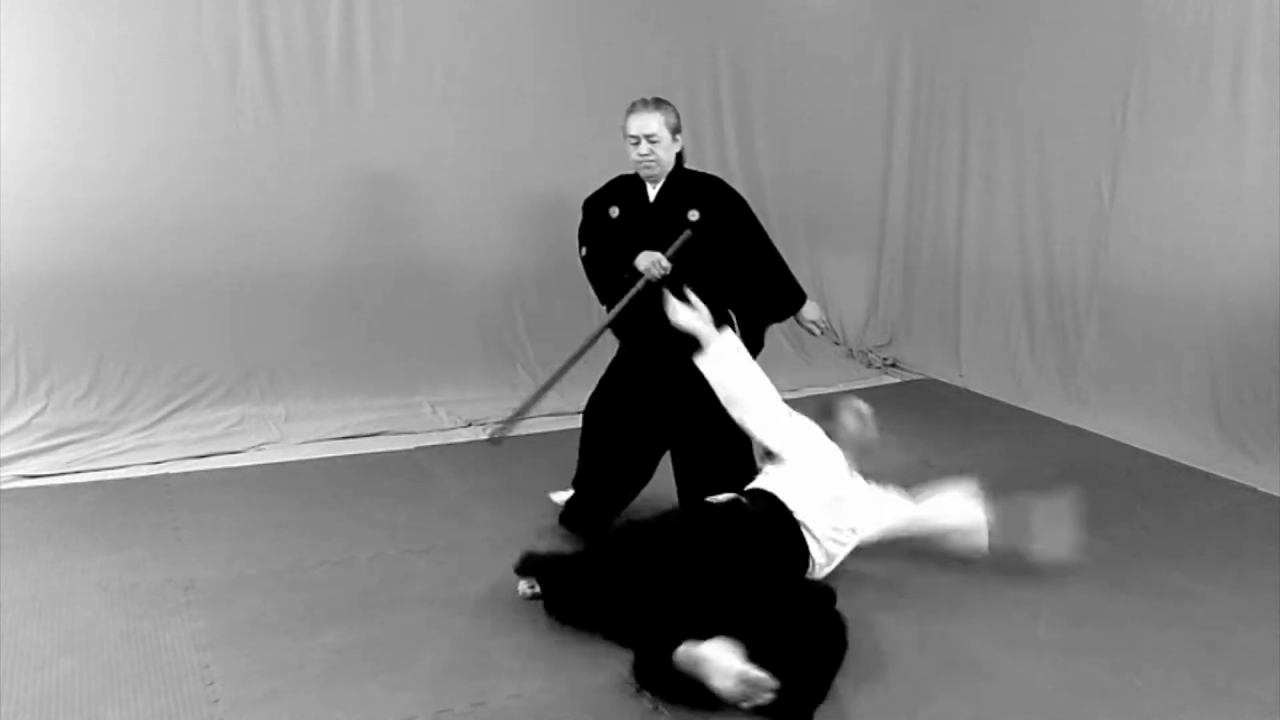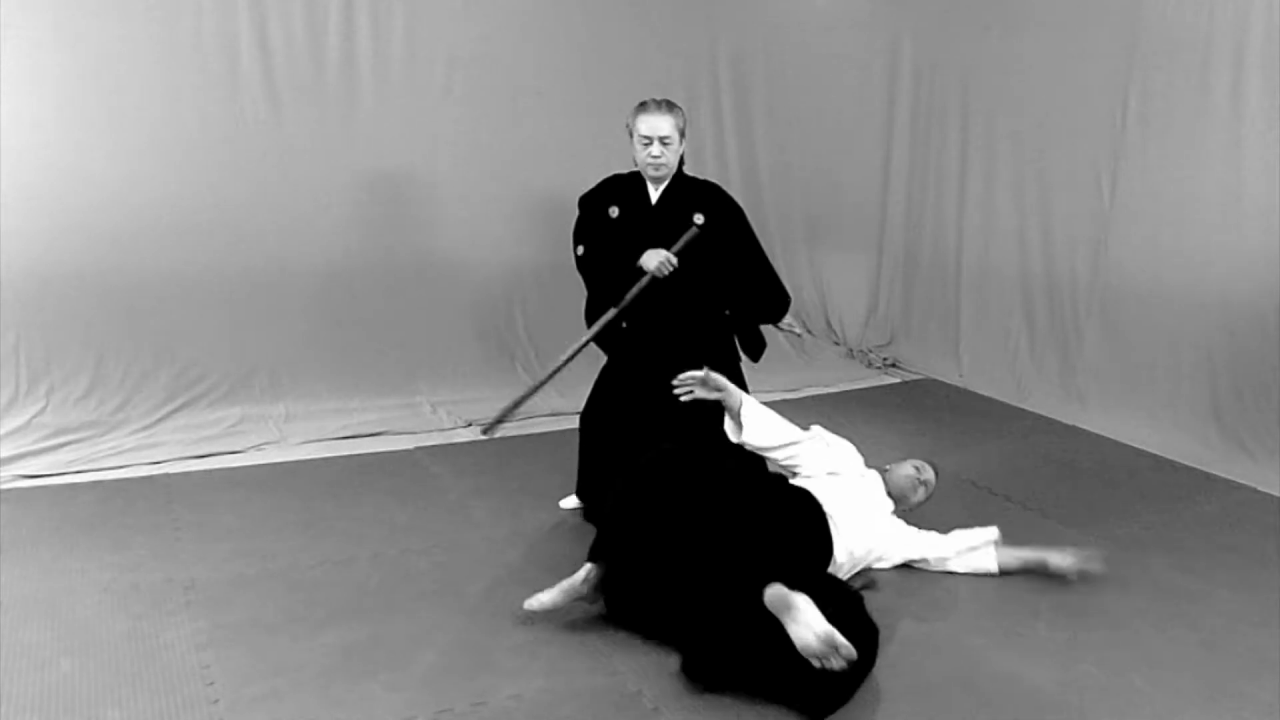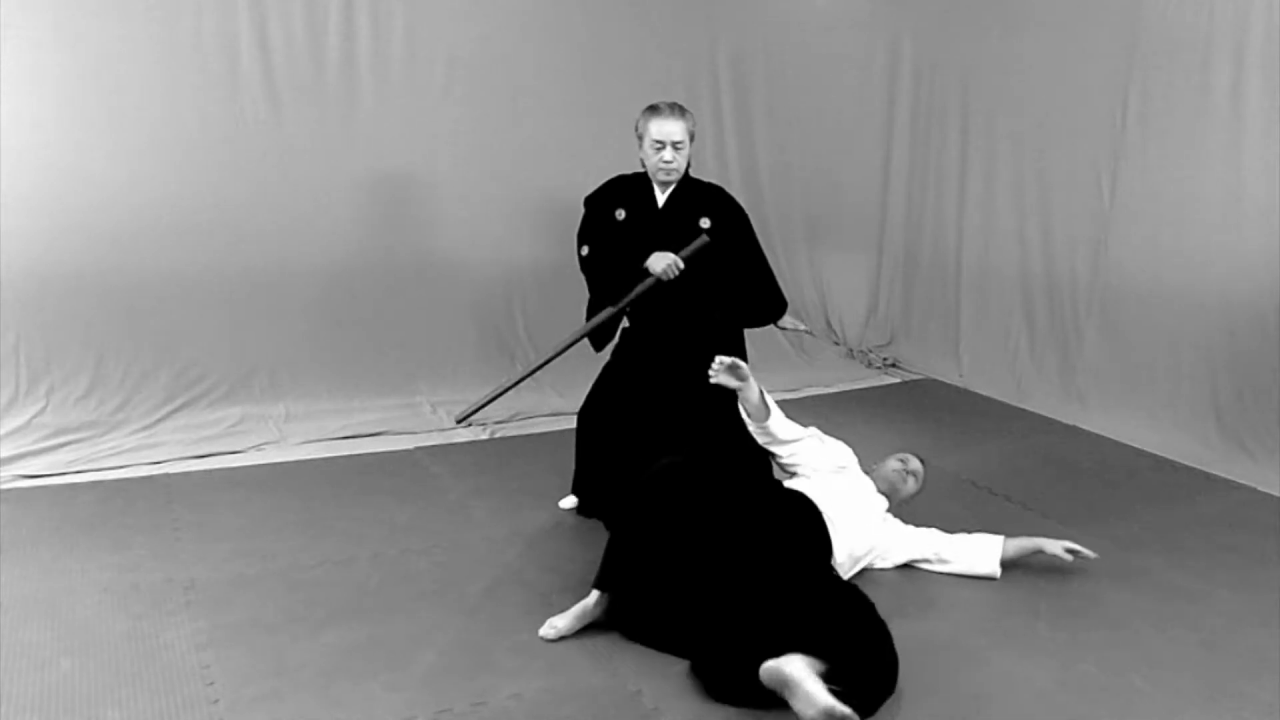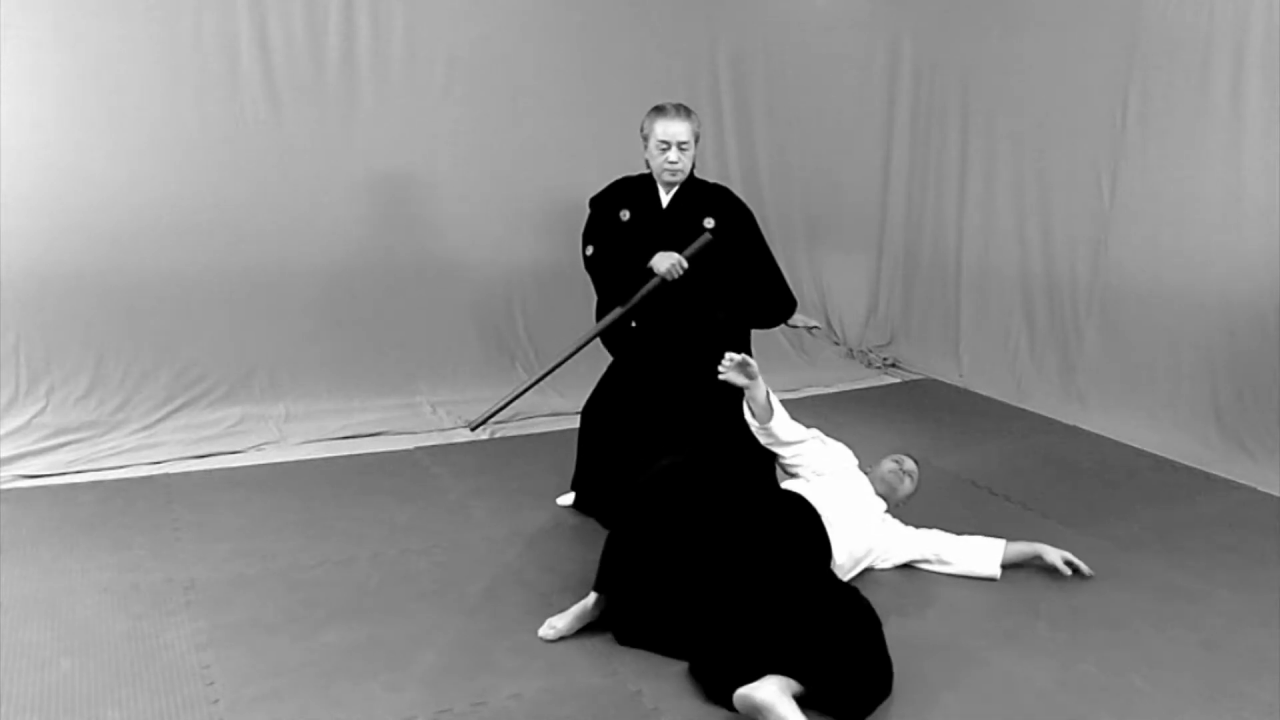
dt=0.2s
person 1, frame 1
left shoulder: (871, 500)
right shoulder: (805, 442)
left elbow: (940, 512)
right elbow: (749, 395)
left wrist: (1017, 533)
right wrist: (706, 331)
left hip: (776, 554)
right hip: (749, 525)
person 1, frame 2
left shoulder: (890, 532)
right shoulder: (842, 458)
left elbow: (959, 545)
right elbow: (769, 434)
left wrist: (1041, 556)
right wrist: (727, 395)
left hip: (797, 556)
right hip: (772, 513)
person 1, frame 3
left shoulder: (888, 531)
right shoulder: (835, 460)
left elbow: (958, 546)
right elbow: (779, 432)
left wrist: (1038, 542)
right wrist: (749, 389)
left hip: (800, 557)
right hip: (772, 517)
person 1, frame 4
left shoulder: (887, 533)
right shoulder: (834, 462)
left elbow: (958, 547)
right elbow: (781, 431)
left wrist: (1037, 549)
right wrist: (755, 387)
left hip: (799, 559)
right hip: (770, 519)
person 2, frame 1
left shoulder: (710, 195)
right shoulder: (610, 199)
left elbow: (755, 250)
right elbow: (593, 257)
left wrist: (798, 303)
right wrist: (634, 261)
right hip: (645, 338)
left knee: (714, 438)
right knee: (607, 416)
right ankle: (591, 500)
person 2, frame 2
left shoulder: (710, 201)
right shoulder: (607, 197)
left elbow: (749, 261)
right elbow: (586, 255)
left wrist: (777, 312)
right wrist: (637, 258)
left hip: (701, 344)
right hip: (638, 340)
left knee: (721, 434)
right knee: (604, 418)
right ankle: (597, 496)
person 2, frame 3
left shoulder: (716, 205)
right shoulder: (614, 197)
left elbow: (749, 264)
right elbow: (591, 256)
left wrist: (775, 312)
right wrist: (644, 260)
left hip: (708, 344)
right hip: (644, 339)
left knee: (729, 435)
right knee: (604, 415)
right ankle: (595, 494)
person 2, frame 4
left shoulder: (721, 205)
right shoulder: (618, 199)
left elbow: (756, 265)
right elbow: (596, 254)
left wrist: (784, 312)
right wrist: (647, 261)
left hip: (711, 344)
right hip: (648, 338)
left knee: (729, 435)
right knee: (605, 413)
right ankle: (594, 492)
